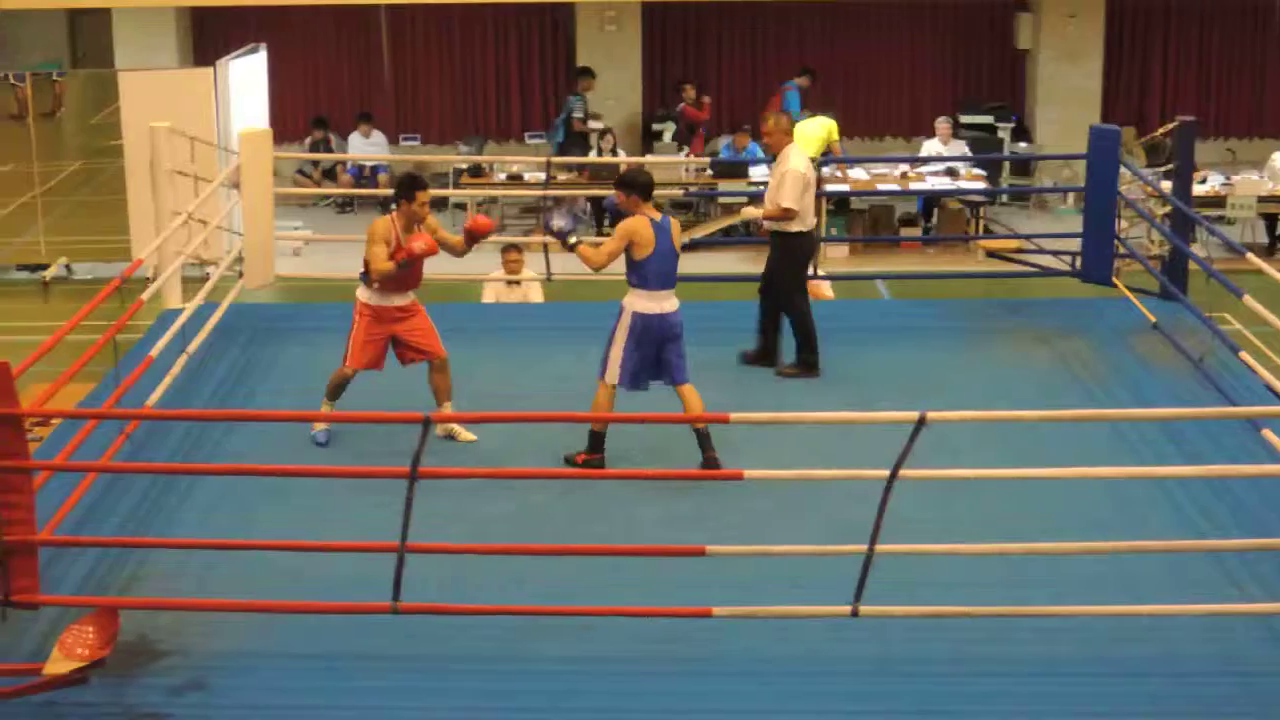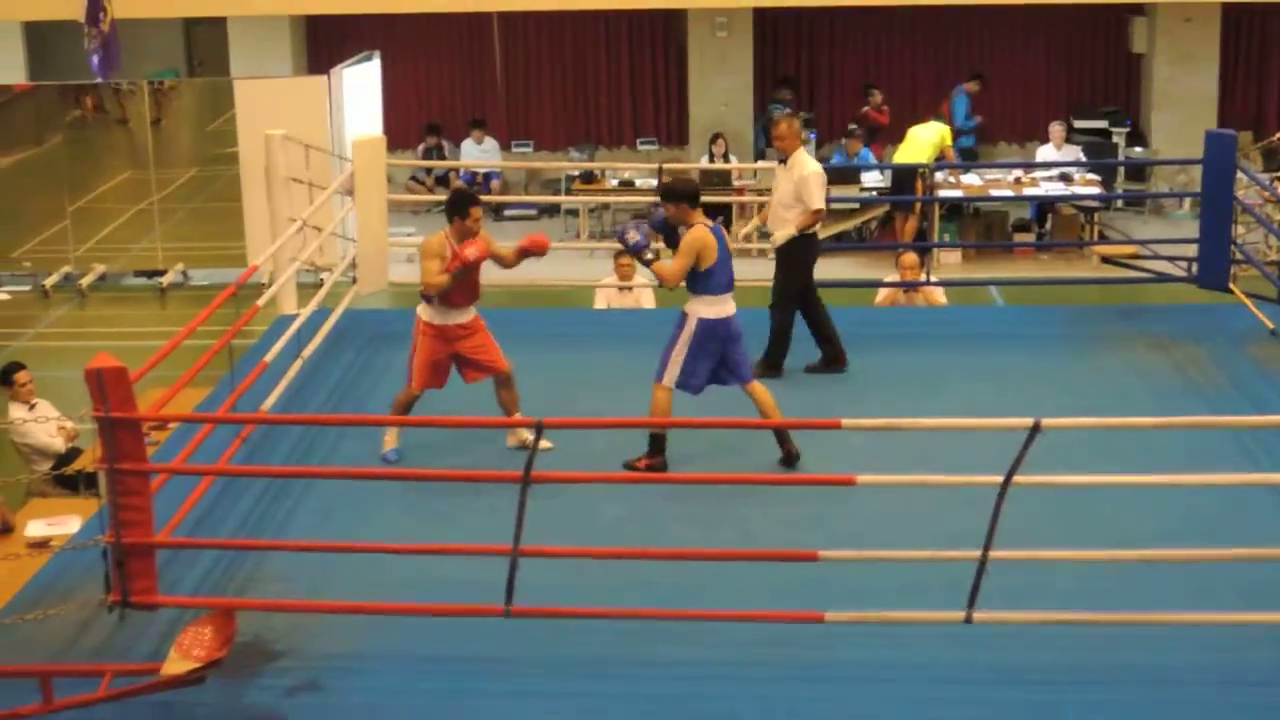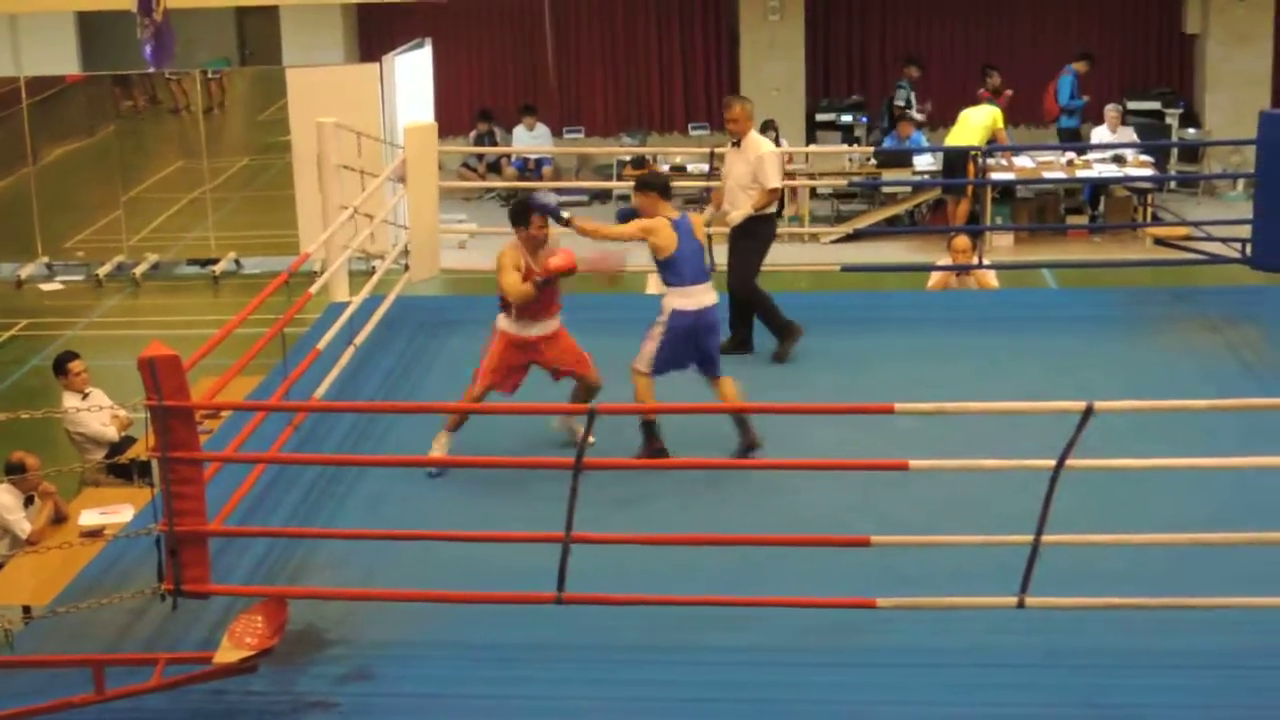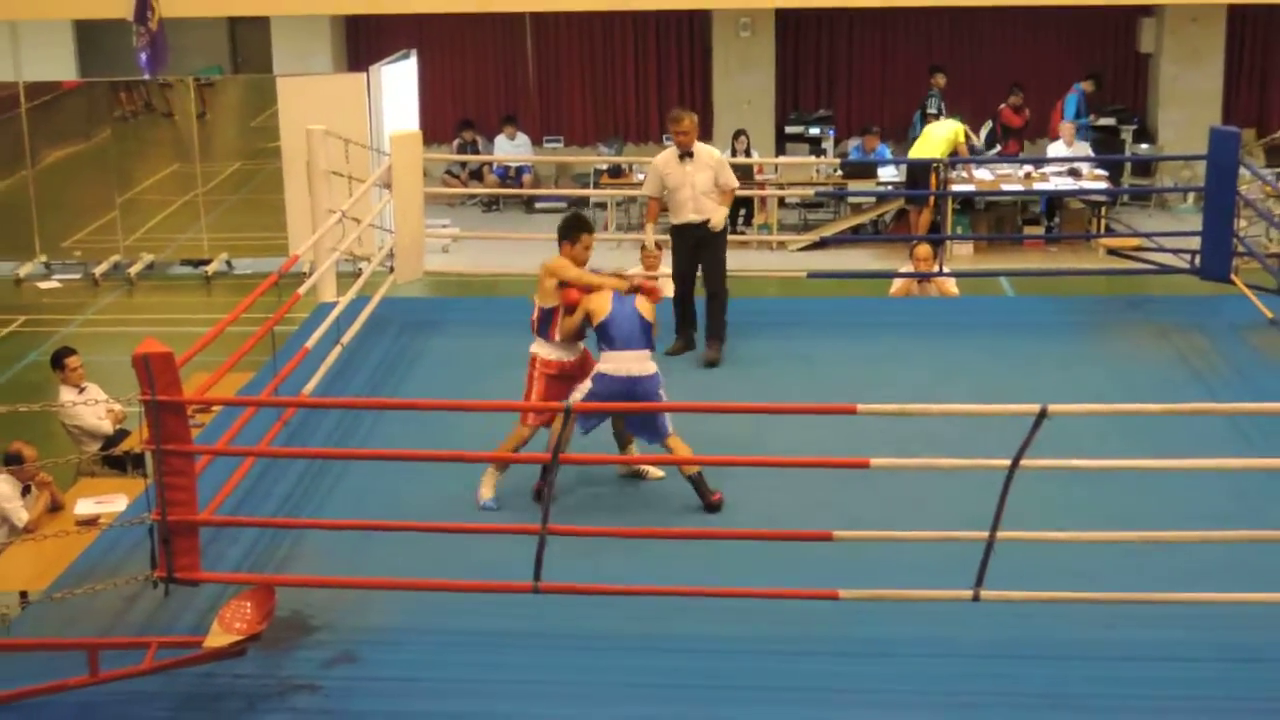
dt=1s
person 1, frame 1
left shoulder: (427, 224)
right shoulder: (381, 227)
left elbow: (458, 249)
right elbow: (377, 272)
left wrist: (472, 236)
right wrist: (407, 257)
left hip: (406, 304)
right hip: (373, 306)
left knee: (439, 358)
right knee: (349, 369)
left ankle: (447, 421)
right ankle: (325, 413)
person 1, frame 2
left shoulder: (480, 238)
right shoulder: (434, 245)
left elbow: (505, 260)
right elbow: (431, 287)
left wrist: (523, 250)
right wrist: (461, 266)
left hip: (467, 320)
right hip: (435, 325)
left knee: (504, 372)
right knee: (415, 388)
left ankle: (519, 433)
right ankle: (391, 435)
person 1, frame 3
left shoulder: (548, 248)
right shoulder: (509, 255)
right elbow: (515, 297)
right wrist: (545, 277)
left hip: (550, 333)
right hip: (514, 334)
left knee: (591, 381)
right knee: (477, 392)
left ankle: (568, 422)
right ankle: (441, 443)
person 1, frame 4
left shoulder: (576, 277)
right shoulder: (553, 267)
right elbow: (592, 282)
right wrist: (632, 285)
left hip: (577, 355)
right hip: (548, 361)
right knee: (526, 430)
left ankle: (630, 462)
right ankle: (489, 480)
person 2, frame 1
left shoulder: (631, 226)
right shoulder: (674, 225)
left elbow: (597, 262)
left wrist: (569, 239)
left hip: (639, 312)
right hip: (669, 312)
left knee: (607, 382)
right knee: (682, 383)
left ankle: (593, 453)
right ankle: (709, 454)
person 2, frame 2
left shoulder: (694, 237)
right shoulder: (719, 230)
left elbow: (671, 280)
left wrist: (645, 254)
right wrist: (671, 239)
left hip: (701, 318)
right hip: (726, 315)
left knee: (664, 385)
right knee: (748, 381)
left ankle: (655, 456)
right ankle: (787, 446)
person 2, frame 3
left shoulder: (649, 226)
right shoulder: (695, 223)
left elbow: (602, 232)
left wrist: (563, 216)
left hip: (679, 310)
right hip: (708, 307)
left knee: (642, 371)
right knee: (716, 375)
left ankle: (653, 443)
right ankle: (745, 433)
person 2, frame 4
left shoulder: (593, 299)
right shoulder: (644, 302)
left elbow: (565, 333)
left hip: (609, 375)
right hip: (645, 375)
left knee: (564, 415)
right knee: (668, 437)
left ankle: (545, 483)
right ankle: (707, 495)
person 3, frame 1
left shoulder: (794, 167)
right shoulder: (787, 159)
left elbow: (788, 211)
left wrist: (757, 214)
right wrist: (763, 214)
left hip: (794, 241)
right hip: (787, 239)
left knee: (793, 301)
right knee: (768, 292)
left ankle: (808, 362)
right ankle: (766, 350)
person 3, frame 2
left shoulder: (809, 170)
right shoulder: (784, 166)
left elbow: (817, 213)
left wrist: (789, 232)
right wrist: (754, 224)
left hip: (799, 245)
right hip: (790, 243)
left knee: (782, 304)
right knee: (808, 301)
left ankle: (772, 363)
right ankle: (833, 357)
person 3, frame 3
left shoulder: (763, 150)
right shoulder: (732, 149)
left elbow: (773, 191)
left wrist: (746, 211)
right wrist: (710, 211)
left hip: (758, 224)
right hip: (739, 224)
left knee: (742, 284)
right knee: (735, 284)
left ankle: (786, 330)
right ankle: (740, 339)
person 3, frame 4
left shoulder: (713, 157)
right shoulder: (661, 162)
left elbow: (729, 188)
right elbow: (654, 198)
left wrist: (721, 211)
right wrist: (649, 228)
left hip: (711, 229)
right hip: (681, 230)
left knee: (715, 286)
right knee: (682, 286)
left ankle: (714, 342)
right ankle: (684, 337)
